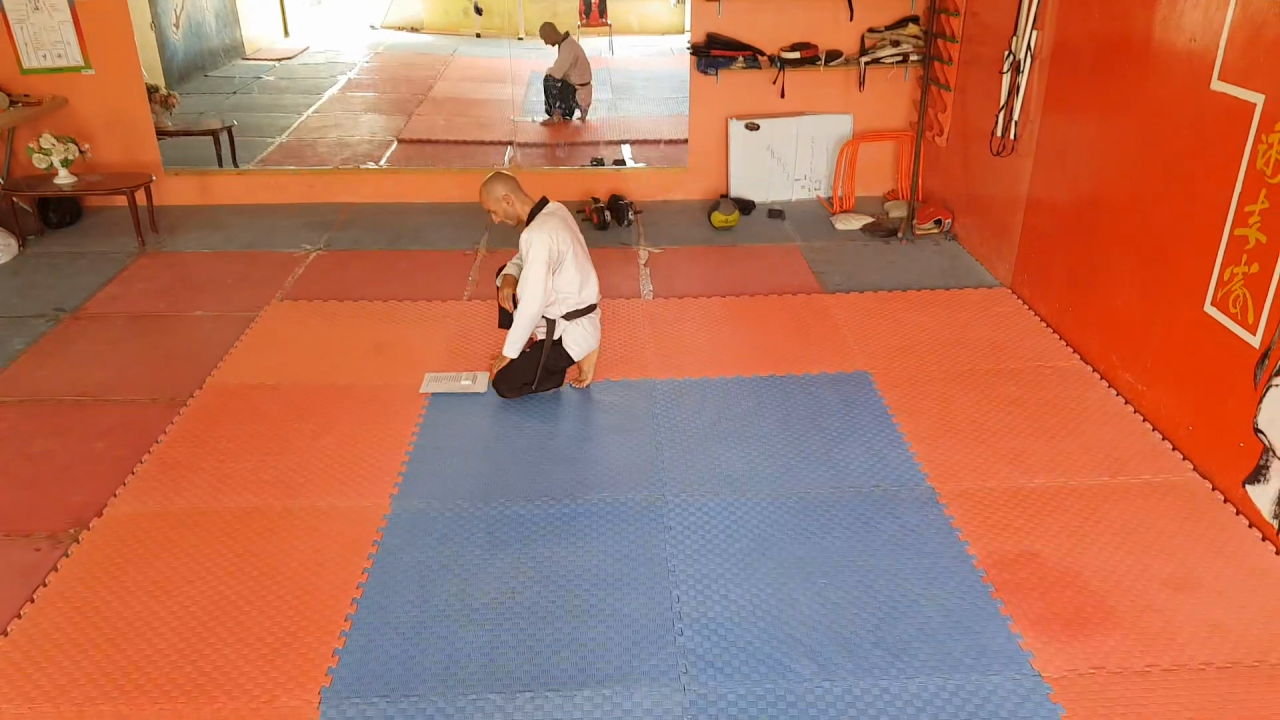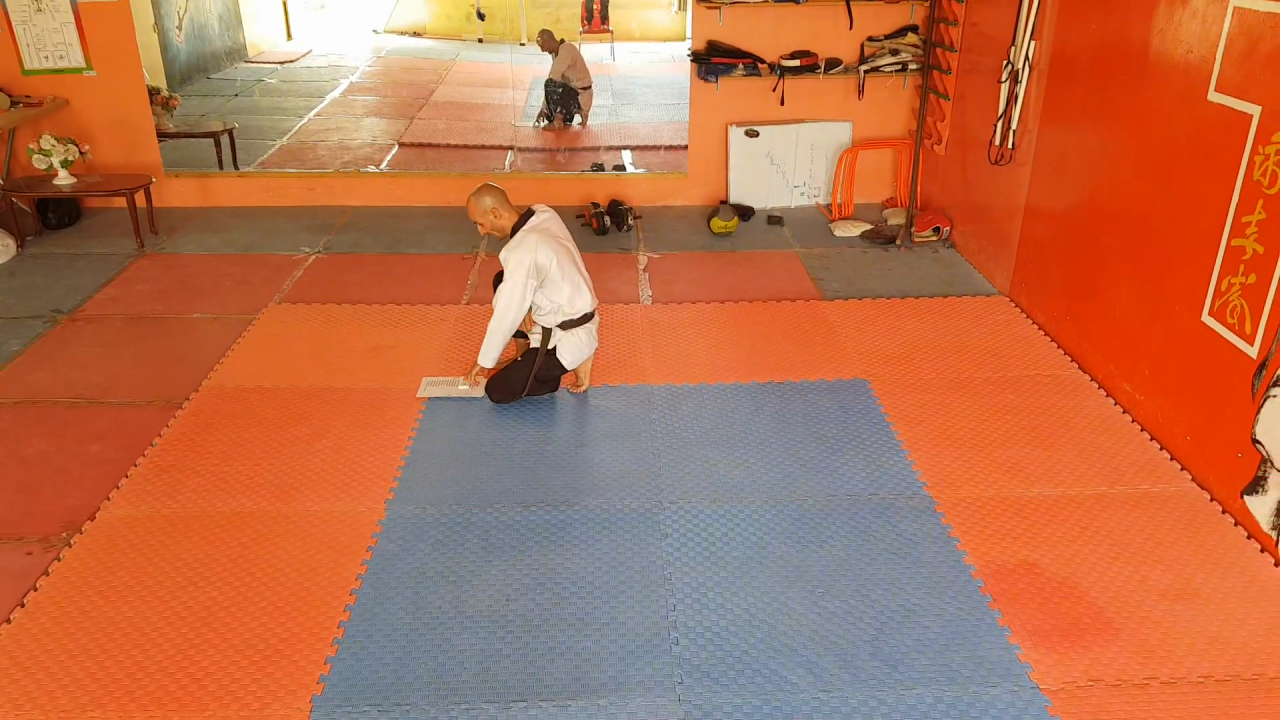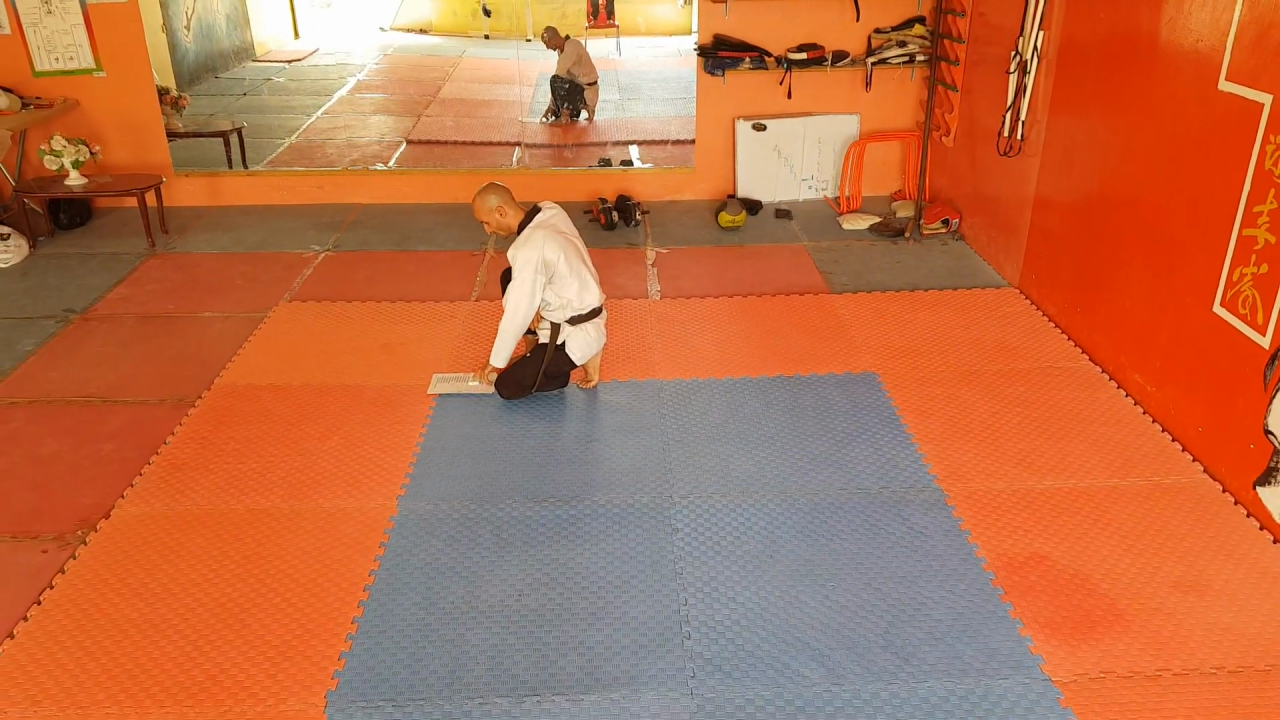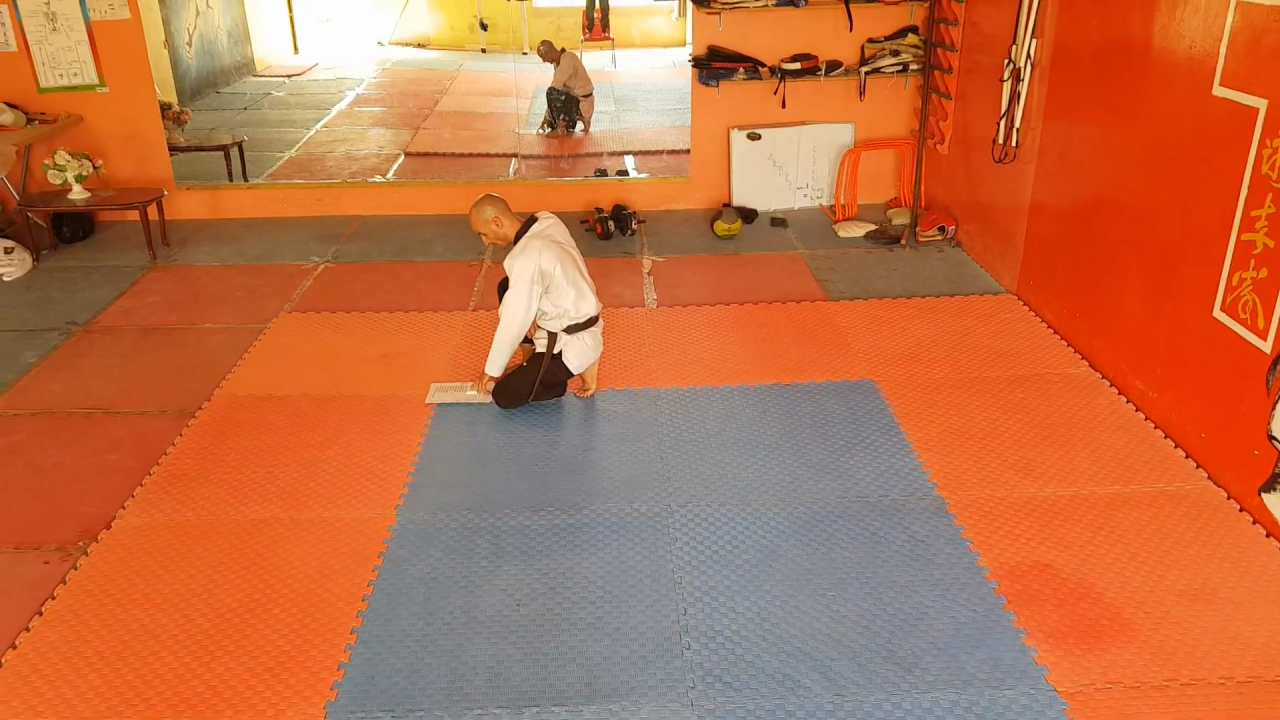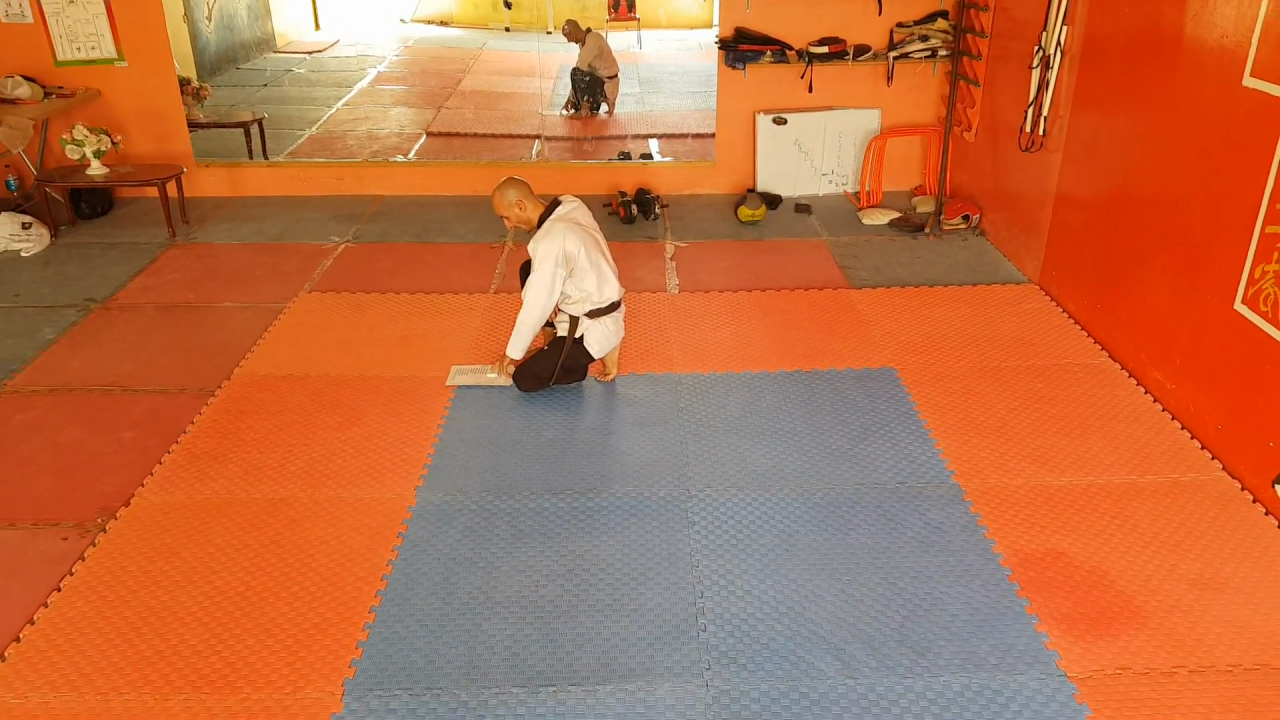
dt=1s
person 1, frame 1
left shoulder: (539, 234)
right shoulder: (553, 210)
left elbow: (532, 303)
right elbow: (526, 258)
left wrist: (509, 352)
right wrist: (509, 276)
left hip: (572, 332)
right hip: (573, 313)
left knee: (504, 384)
right knee: (506, 276)
left ankle: (578, 356)
right ankle: (529, 350)
person 1, frame 2
left shoulder: (522, 252)
right shoulder: (544, 214)
left elbow: (505, 316)
left wrist: (484, 361)
right wrist: (523, 304)
left hip: (569, 338)
right hip: (576, 312)
left knee: (497, 391)
right knee: (503, 281)
left ankle: (574, 360)
right ankle: (524, 355)
person 1, frame 3
left shoulder: (529, 249)
right shoulder: (550, 211)
left elbow: (516, 316)
left wrist: (496, 362)
right wrist: (533, 303)
left hip: (577, 335)
right hip: (581, 306)
left knee: (506, 387)
right knee: (510, 279)
left ankle: (582, 356)
right ankle: (534, 352)
person 1, frame 4
left shoulder: (525, 259)
right shoulder: (547, 221)
left elbow: (511, 325)
left wrist: (490, 371)
right wrist: (529, 313)
left hip: (574, 343)
right hip: (578, 314)
left knee: (504, 396)
right knee: (507, 289)
left ankle: (579, 365)
right ankle: (532, 362)
person 1, frame 5
left shoulder: (550, 242)
right shoulder: (570, 204)
left elbow: (535, 308)
left wrist: (512, 354)
right wrist: (549, 296)
left hip: (594, 328)
right hip: (600, 300)
left knee: (524, 379)
right knee: (529, 272)
left ankle: (599, 351)
right ankle: (553, 345)
